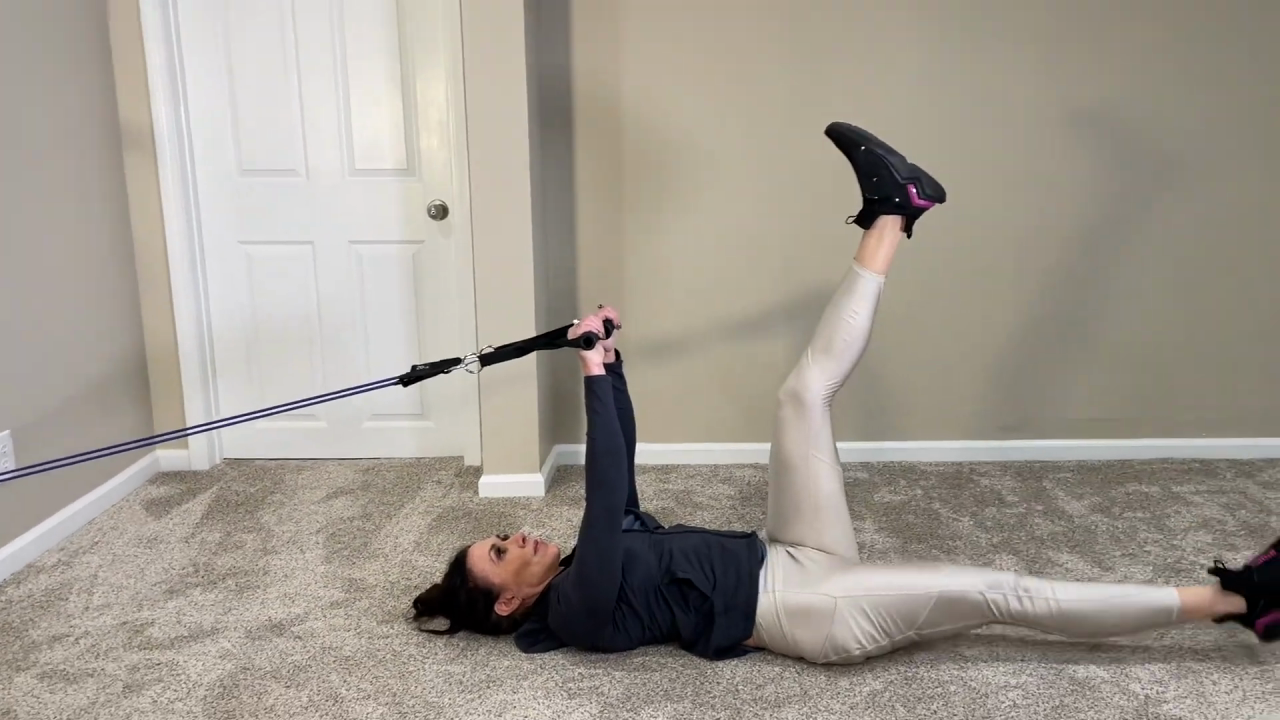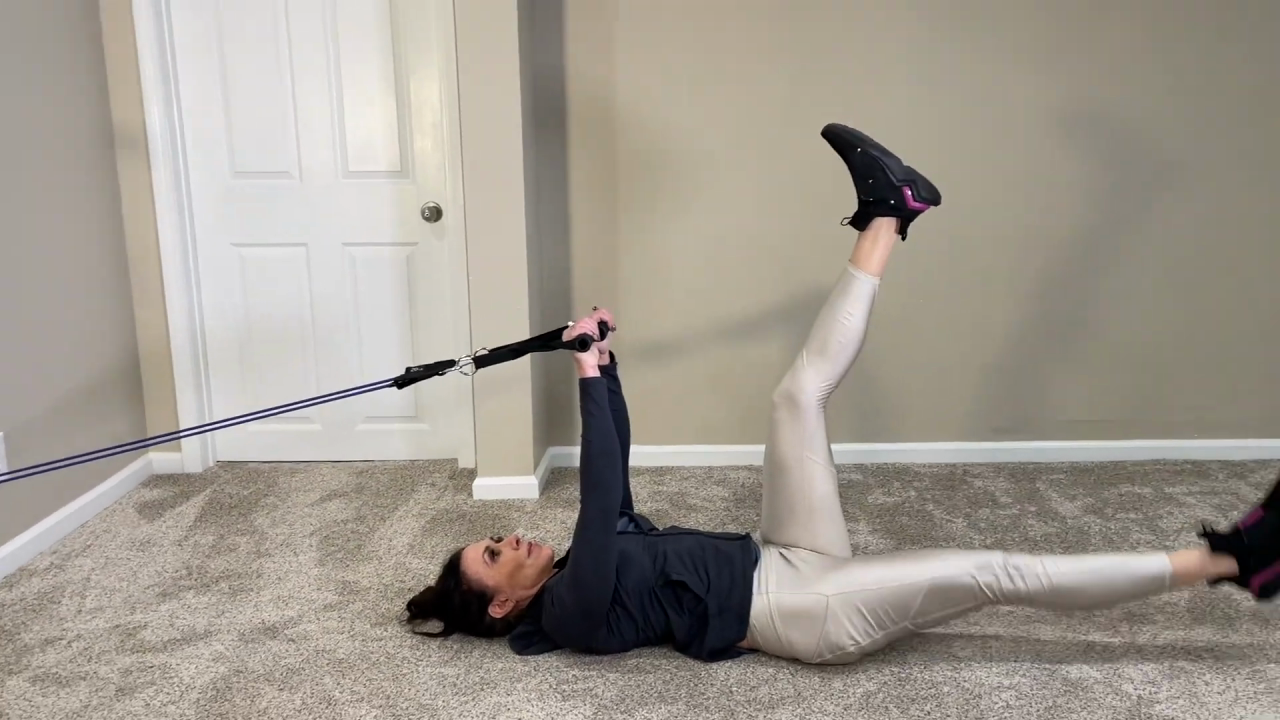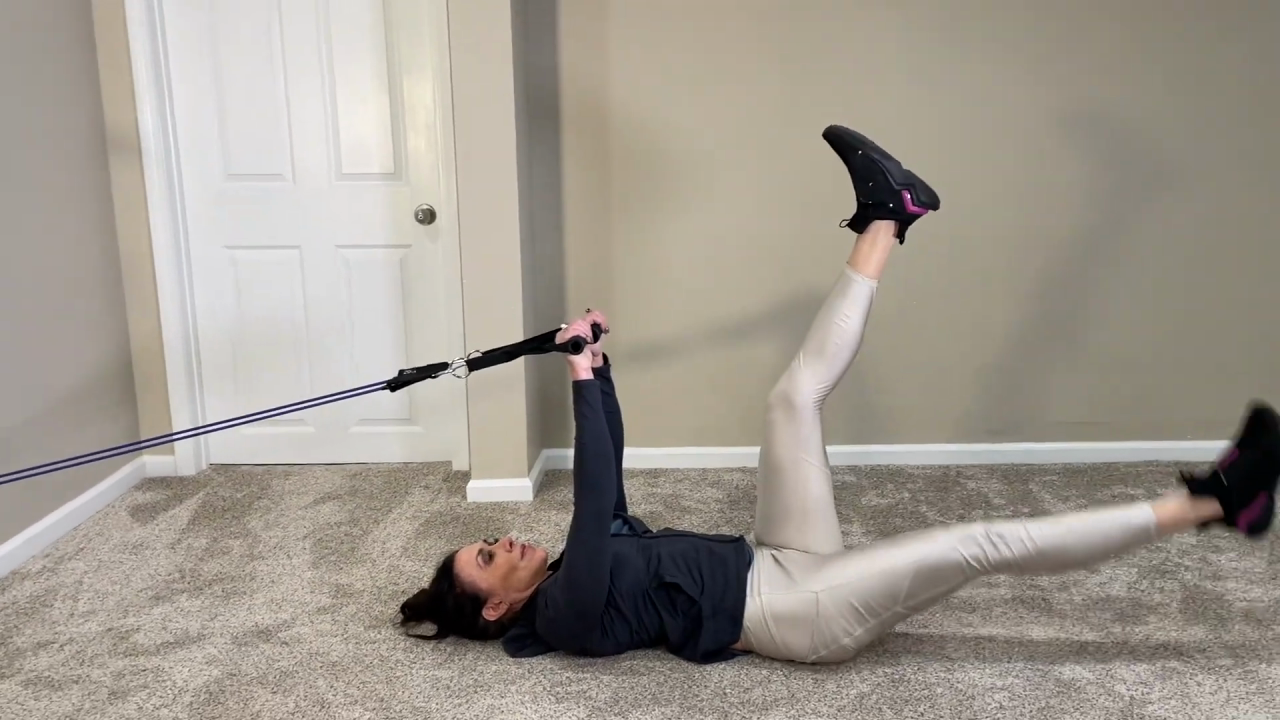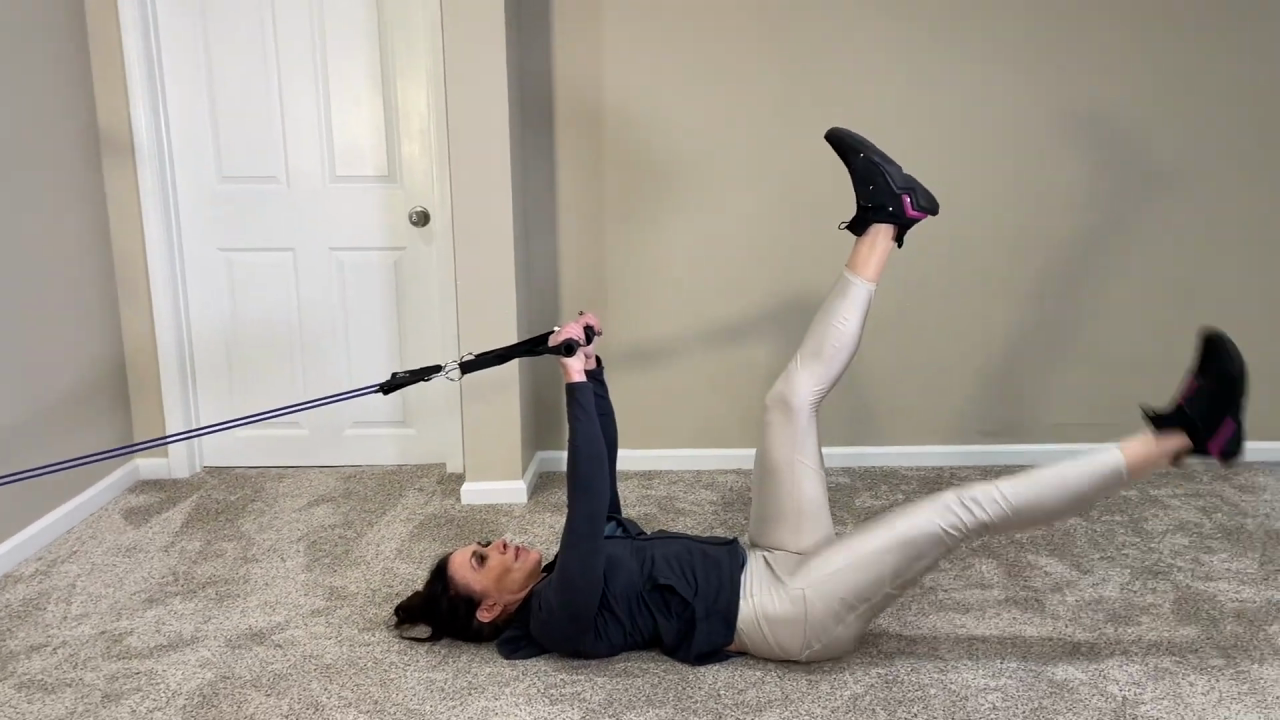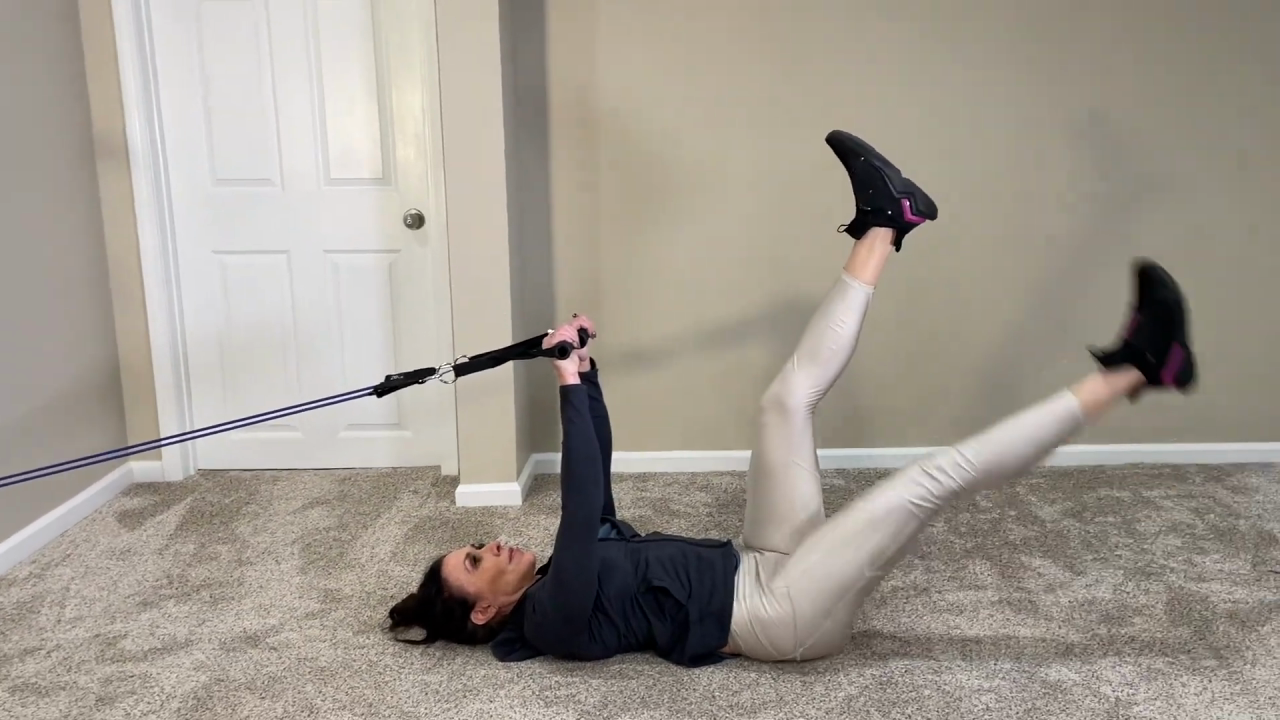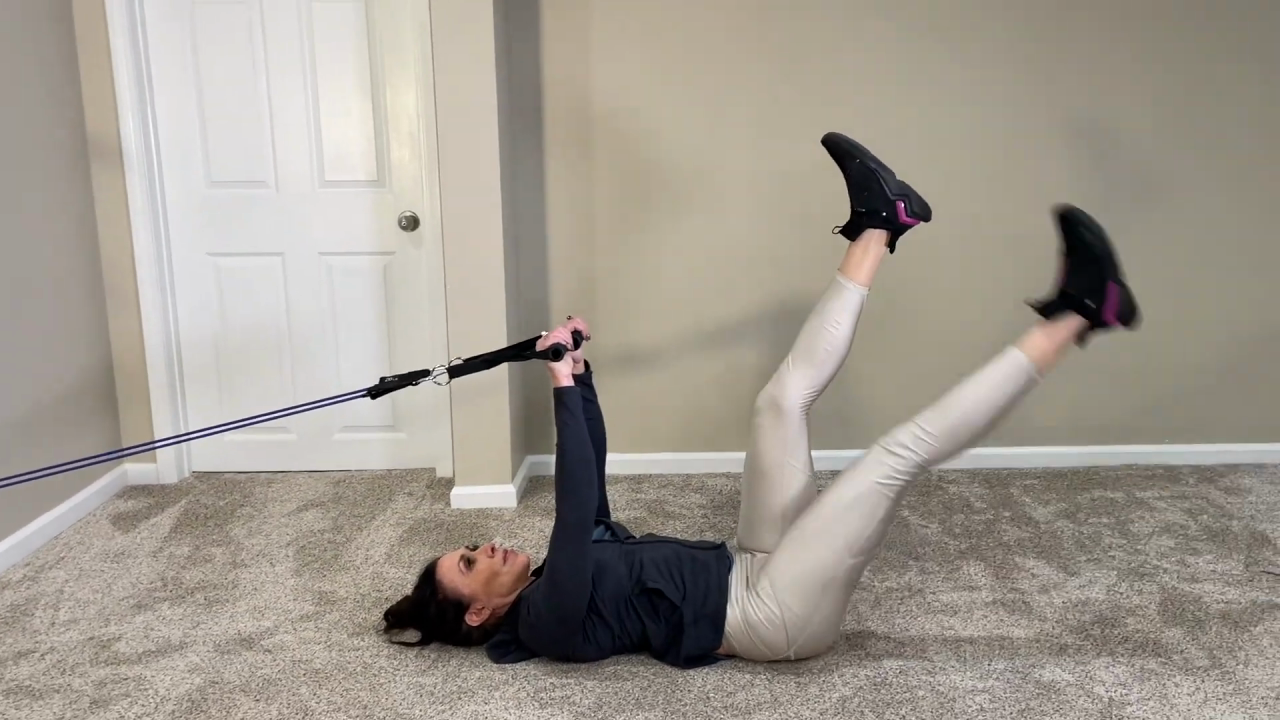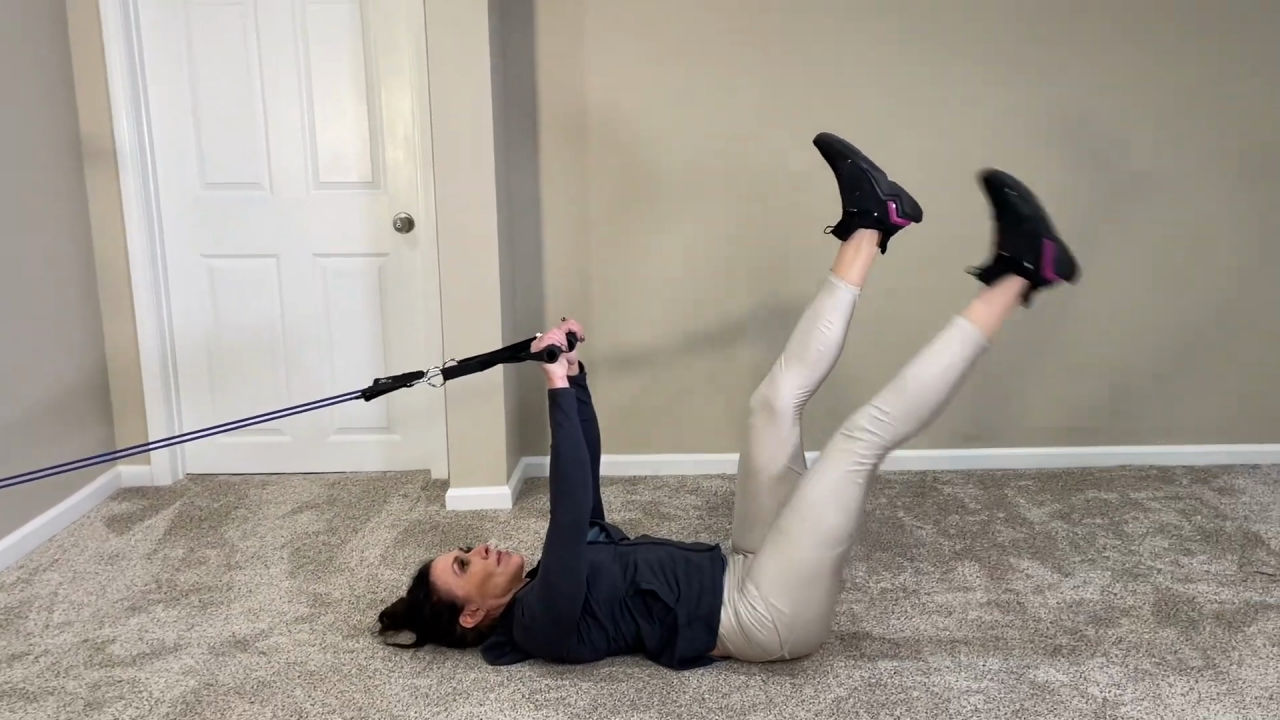
dt=0.1s
person 1, frame 1
left shoulder: (589, 569)
right shoulder: (577, 611)
left elbow: (617, 487)
right elbow: (604, 499)
left wrist: (606, 362)
right wrist: (592, 382)
left hip: (790, 563)
right hip: (808, 612)
left knee: (805, 389)
right knee: (1002, 590)
left ankle: (889, 216)
person 1, frame 2
left shoulder: (583, 571)
right shoulder: (571, 612)
left elbow: (610, 493)
right elbow: (600, 499)
left wrist: (602, 364)
right wrist: (587, 383)
left hip: (783, 562)
right hip: (802, 612)
left knee: (799, 391)
right knee: (992, 572)
left ankle: (884, 219)
person 1, frame 3
left shoulder: (579, 577)
right shoulder: (567, 615)
left elbow: (605, 496)
right elbow: (592, 504)
left wrist: (595, 369)
right wrist: (581, 386)
left hip: (777, 567)
right hip: (792, 612)
left knee: (795, 393)
right knee: (979, 542)
left ankle: (883, 221)
right ankle: (1202, 503)
person 1, frame 4
left shoulder: (569, 578)
right shoulder: (560, 615)
left elbow: (600, 481)
right elbow: (586, 504)
left wrist: (587, 371)
right wrist: (573, 387)
left hip: (766, 566)
right hip: (783, 611)
left knee: (792, 394)
right knee: (960, 508)
left ankle: (883, 225)
right ankle: (1170, 438)
person 1, frame 5
left shoulder: (563, 579)
right shoulder: (557, 620)
left elbow: (591, 501)
right elbow: (579, 509)
left wrist: (583, 371)
right wrist: (570, 391)
left hip: (760, 569)
right hip: (778, 613)
left knee: (788, 397)
right knee: (931, 477)
left ankle: (881, 228)
right ankle: (1127, 373)
person 1, frame 6
left shoulder: (555, 581)
right shoulder: (549, 620)
left elbow: (588, 486)
right elbow: (576, 511)
left wrist: (577, 374)
right wrist: (564, 393)
left hip: (746, 569)
right hip: (772, 613)
left knee: (782, 398)
right knee: (898, 454)
left ankle: (876, 231)
right ankle: (1071, 319)
person 1, frame 7
left shoulder: (542, 589)
right shoulder: (547, 624)
left elbow: (579, 508)
right elbow: (566, 515)
left wrist: (573, 377)
right wrist: (560, 392)
left hip: (749, 573)
right hip: (768, 614)
left knee: (775, 400)
right knee: (860, 437)
left ankle: (867, 231)
right ankle: (1013, 281)
